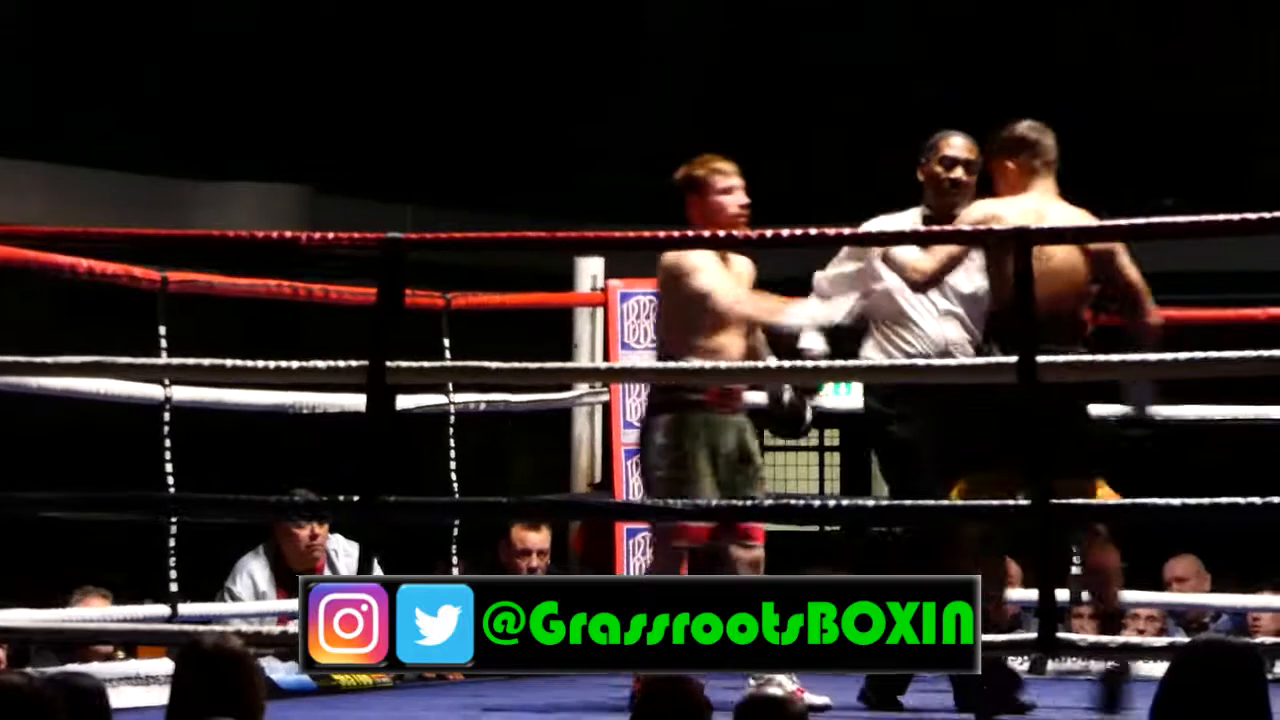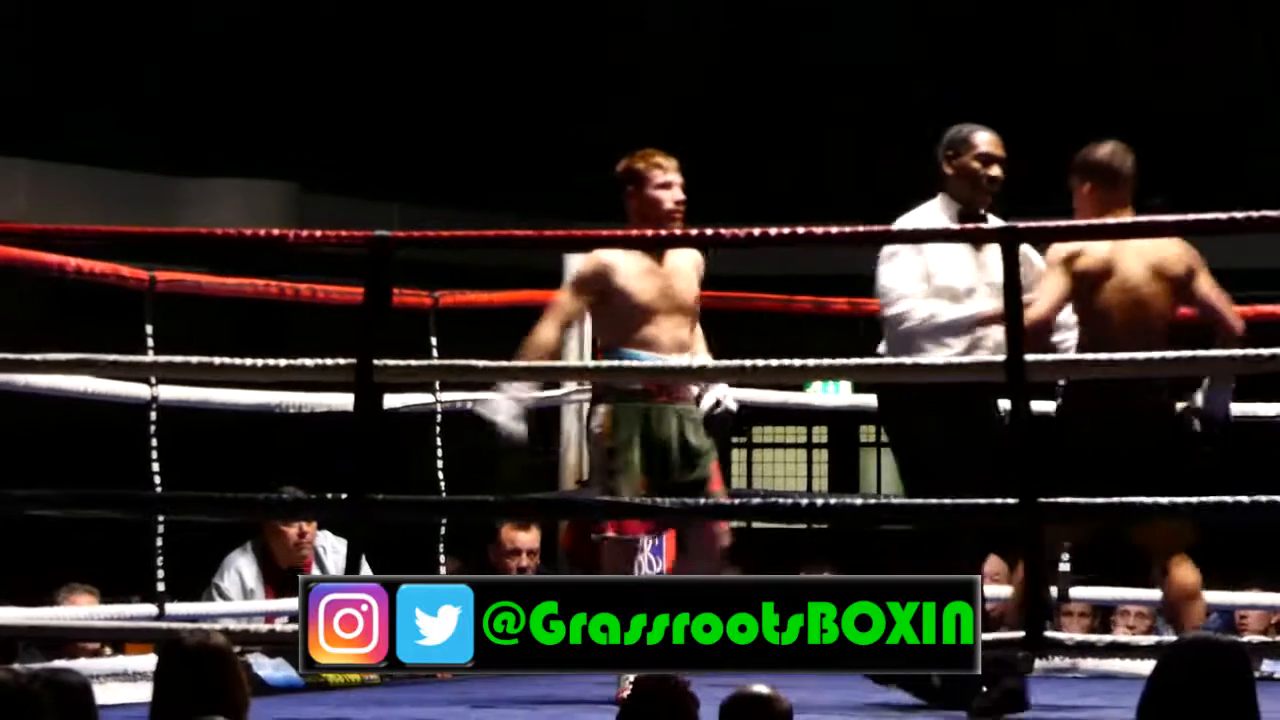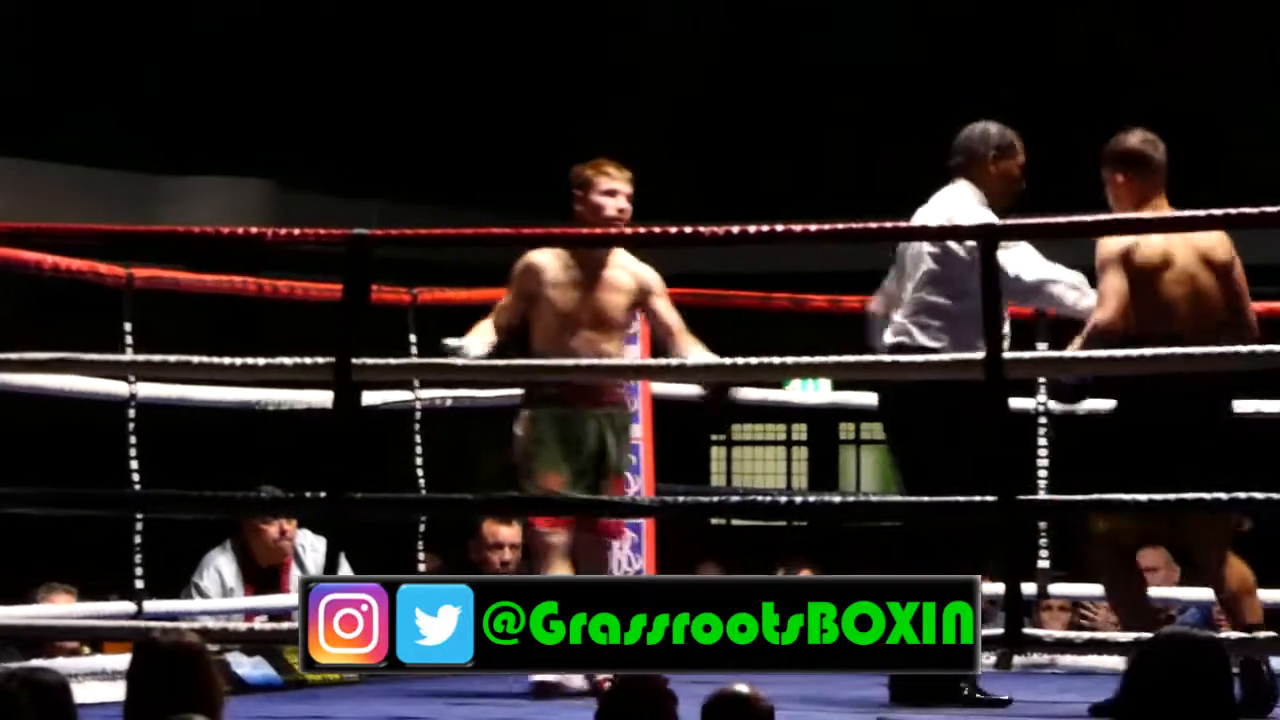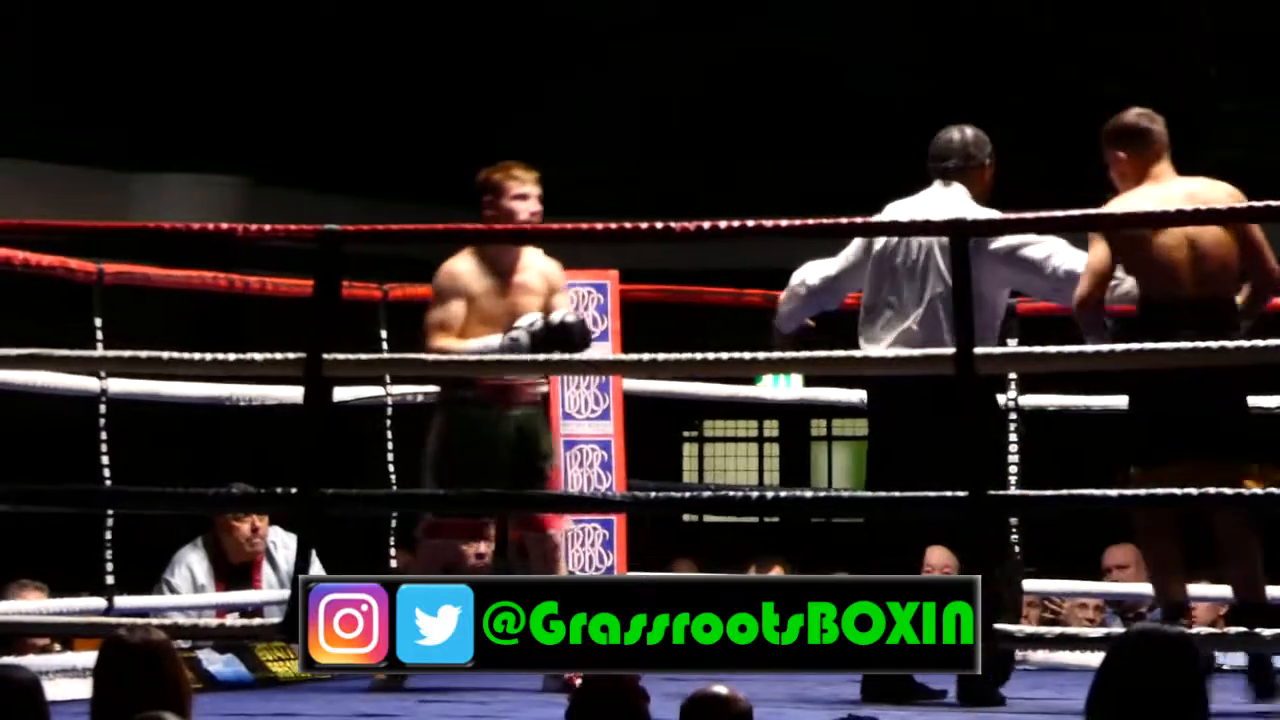
dt=0.3s
person 1, frame 1
right shoulder: (878, 235)
right elbow: (825, 297)
right wrist: (810, 353)
right hip: (901, 398)
left knee: (948, 534)
right knee: (936, 529)
left ankle: (889, 672)
right ankle: (969, 674)
person 1, frame 2
left shoulder: (1006, 239)
right shoulder: (915, 232)
left elbow: (1058, 316)
right elbow: (904, 316)
right wrist: (991, 312)
left hip: (976, 396)
right hip: (921, 396)
left knee: (975, 530)
right knee: (948, 530)
person 1, frame 3
left shoulder: (936, 215)
right shoulder: (970, 222)
left elbow: (884, 305)
right elbow: (1034, 281)
left hip: (914, 385)
right hip: (938, 390)
right knee: (962, 527)
left ankle: (921, 670)
right ankle: (939, 671)
person 1, frame 4
left shoulder: (889, 219)
right shoulder: (982, 228)
left elbow: (814, 284)
right elbow: (1068, 272)
left wrist: (787, 321)
right wrist: (1144, 289)
left hip: (892, 389)
right hip: (953, 392)
right knee: (983, 532)
left ankle: (885, 670)
right ankle: (984, 674)
person 2, frame 1
left shoulder: (988, 214)
right shoulder: (1094, 230)
left elbow: (922, 275)
right elbow: (1148, 317)
left wrist: (889, 249)
right hip: (1065, 376)
left knee: (984, 524)
right knee: (1087, 520)
right ankle: (1113, 645)
person 2, frame 2
left shoulder: (1072, 250)
right shoulder: (1178, 253)
left elbow: (1037, 323)
right elbow: (1231, 329)
right wrist: (1218, 390)
left hip: (1092, 411)
right hip: (1153, 412)
right knee: (1168, 550)
person 2, frame 3
left shoulder: (1121, 240)
right shoulder: (1217, 238)
left elbow: (1109, 323)
left hip: (1151, 400)
right hip: (1206, 400)
left knee: (1110, 538)
right knee: (1213, 545)
person 2, frame 4
left shoulder: (1121, 211)
right shoulder: (1224, 196)
left elbow: (1086, 301)
left wrist: (1104, 333)
left hip: (1164, 373)
left knee: (1159, 517)
right knee: (1229, 511)
person 3, frame 1
left shoulder: (740, 264)
right shoulder: (683, 261)
right elbow: (735, 308)
left wrist: (784, 385)
right wrist: (816, 311)
left hip: (730, 416)
right hip: (682, 415)
left knee: (745, 551)
right knee: (675, 547)
left ankle: (768, 675)
person 3, frame 2
left shoulder: (690, 260)
right shoulder: (604, 263)
right elbow: (550, 328)
left wrist: (714, 379)
right wrist: (512, 394)
left hip: (683, 408)
right hip: (627, 407)
left knee: (711, 537)
right knee: (624, 541)
person 3, frame 3
left shoulder: (638, 275)
right shoulder: (540, 265)
left elbow: (677, 337)
right elbow: (498, 323)
left wrist: (705, 365)
right wrist: (469, 345)
left hip: (607, 411)
right hip: (551, 409)
left knee: (597, 542)
right knee: (553, 537)
person 3, frame 4
left shoulder: (548, 271)
right shoulder: (458, 270)
left elbow: (563, 341)
right elbow: (439, 348)
left wrist: (572, 337)
right wrist: (507, 341)
left hip: (524, 411)
right hip: (467, 423)
left knee: (545, 543)
right knee: (438, 543)
